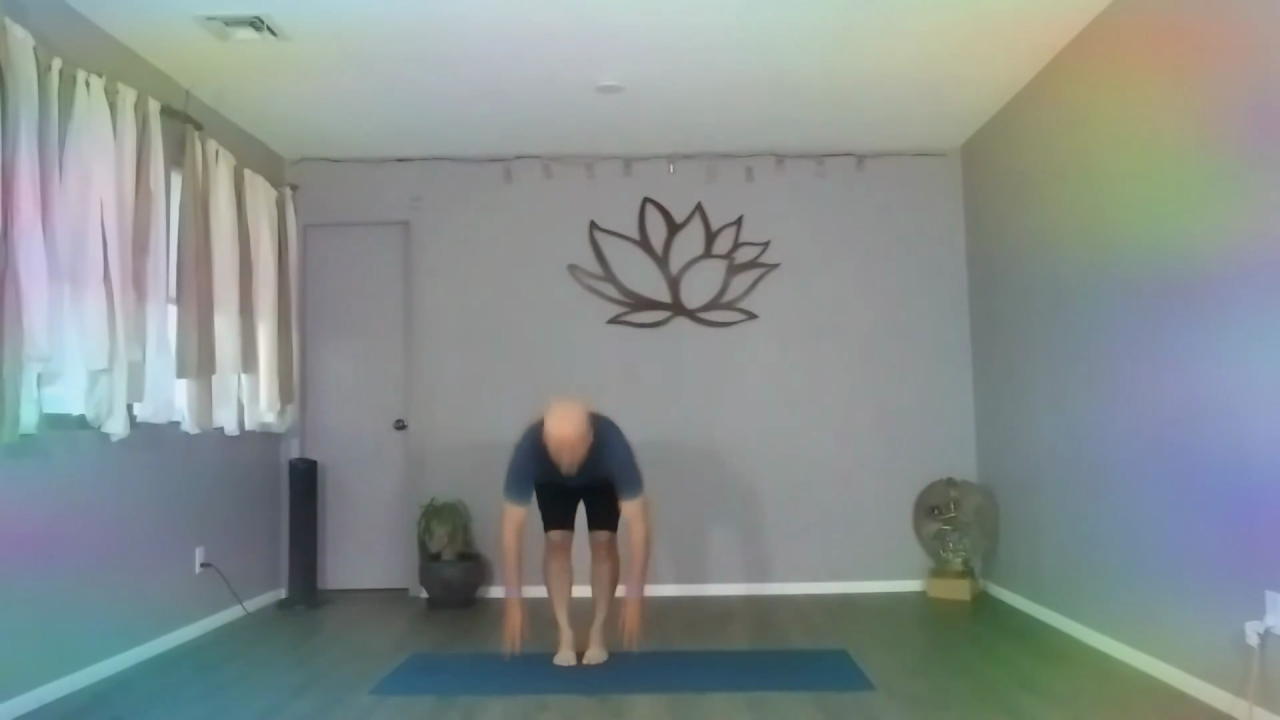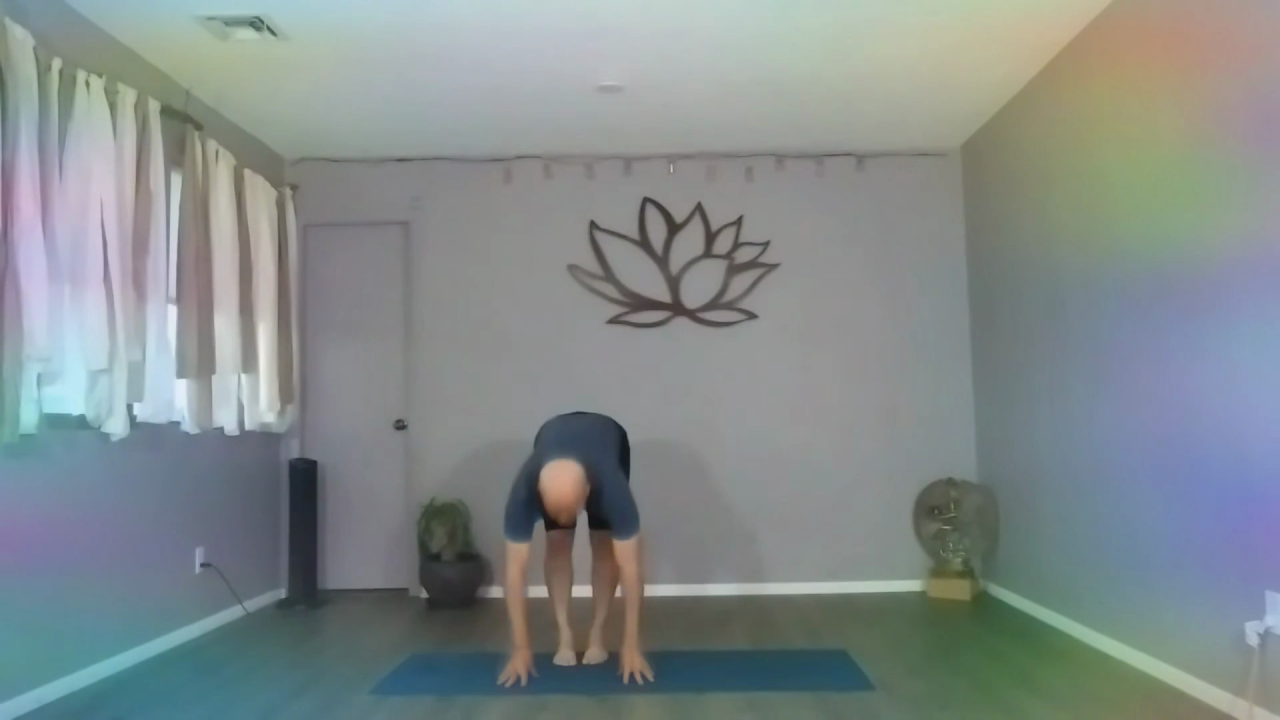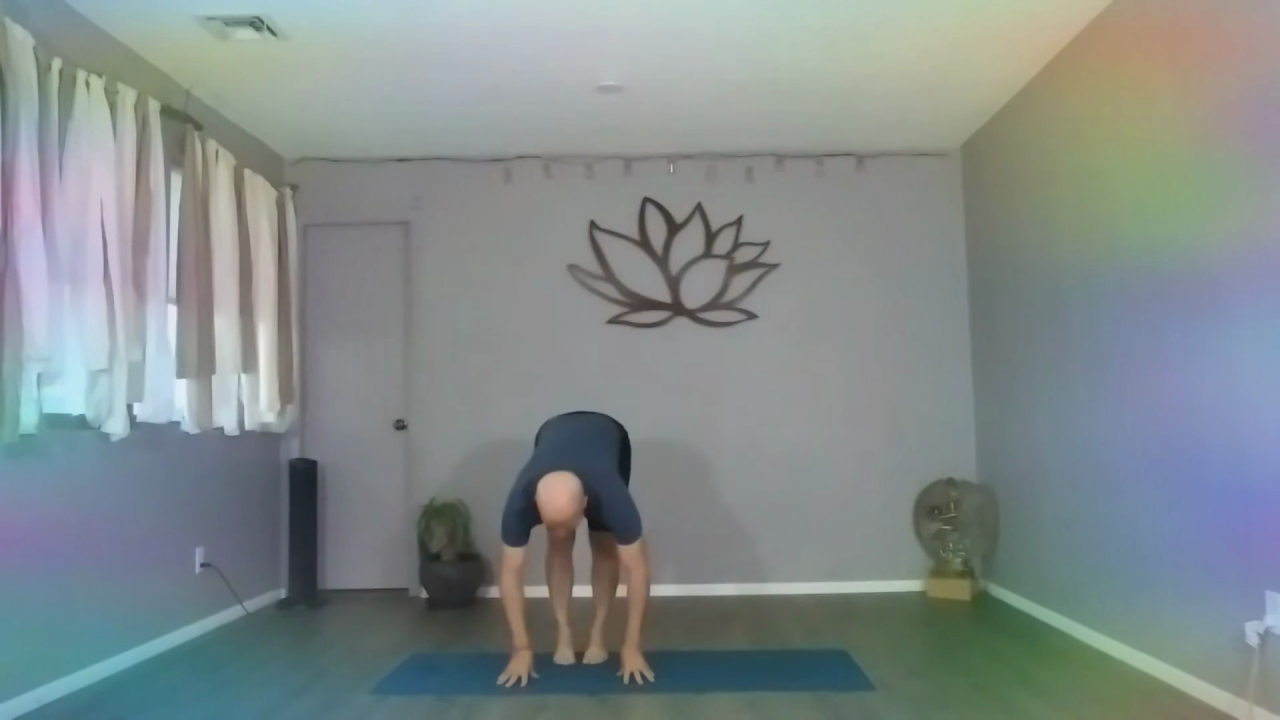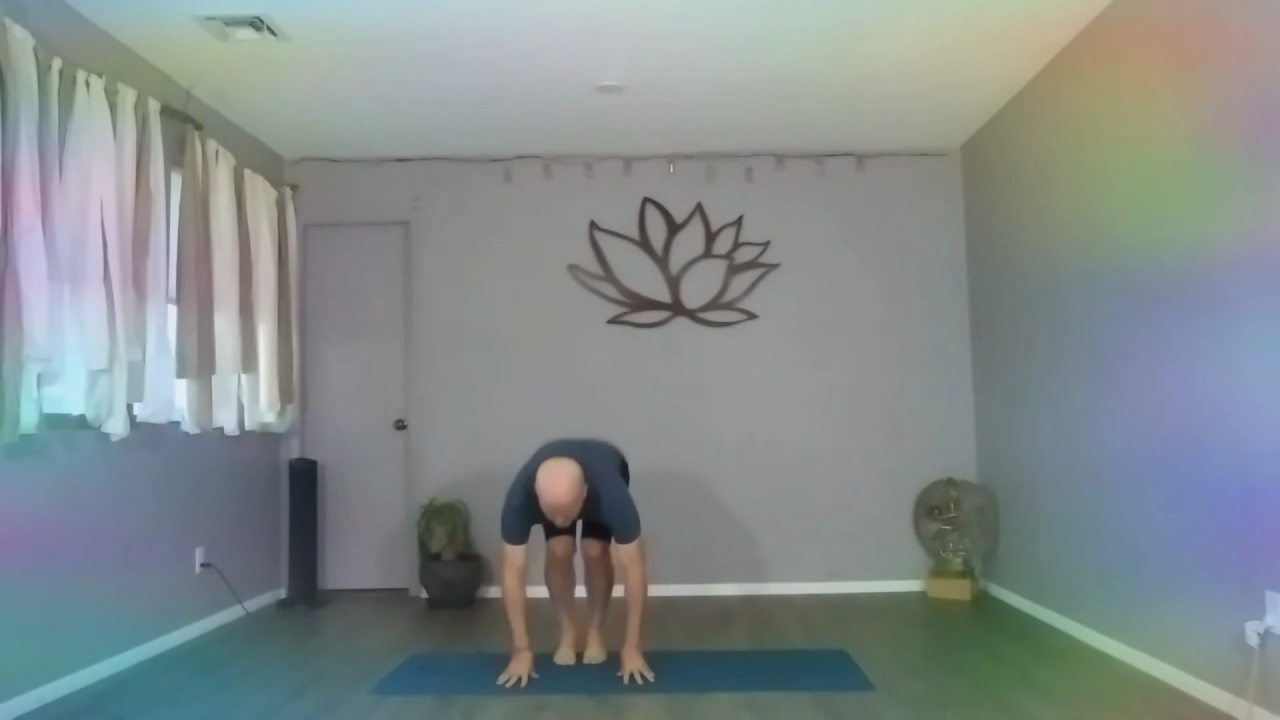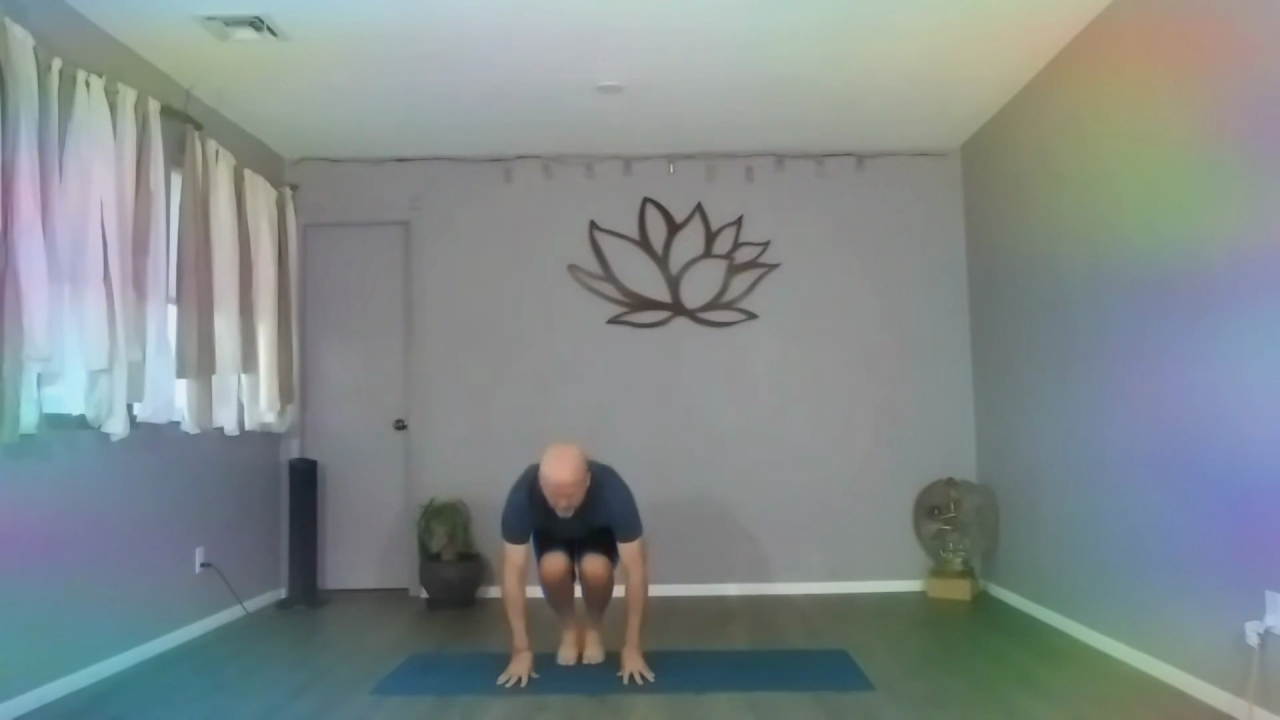
dt=0.3s
person 1, frame 1
left shoulder: (613, 447)
right shoulder: (529, 450)
left elbow: (638, 524)
right elbow: (512, 527)
left wrist: (634, 598)
right wrist: (513, 602)
left knee: (603, 542)
right knee: (557, 542)
left ankle: (597, 633)
right ankle: (565, 635)
person 1, frame 2
left shoulder: (611, 488)
right shoulder: (525, 493)
left elbow: (629, 566)
right elbow: (516, 569)
left wrist: (631, 645)
right wrist: (520, 647)
left knee: (604, 544)
right knee: (557, 544)
left ankle: (597, 634)
right ankle: (564, 635)
person 1, frame 3
left shoulder: (611, 497)
right shoulder: (521, 501)
left elbow: (637, 569)
right elbow: (511, 573)
left wrist: (632, 647)
right wrist: (521, 649)
left knee: (604, 545)
right knee: (557, 546)
left ankle: (597, 634)
right ankle: (563, 634)
person 1, frame 4
left shoulder: (611, 493)
right shoulder: (520, 497)
left elbow: (634, 569)
right elbow: (513, 573)
left wrist: (631, 647)
right wrist: (521, 650)
left hip: (606, 466)
left knee: (595, 552)
right knee: (558, 551)
left ankle: (595, 632)
right ankle: (567, 631)
person 1, frame 5
left shoulder: (613, 493)
right shoulder: (522, 496)
left elbow: (636, 570)
right elbow: (513, 573)
left wrist: (632, 648)
right wrist: (521, 650)
left hip: (599, 531)
right hip: (550, 533)
left knee: (595, 568)
right knee: (553, 568)
left ankle: (592, 629)
right ankle: (569, 629)
